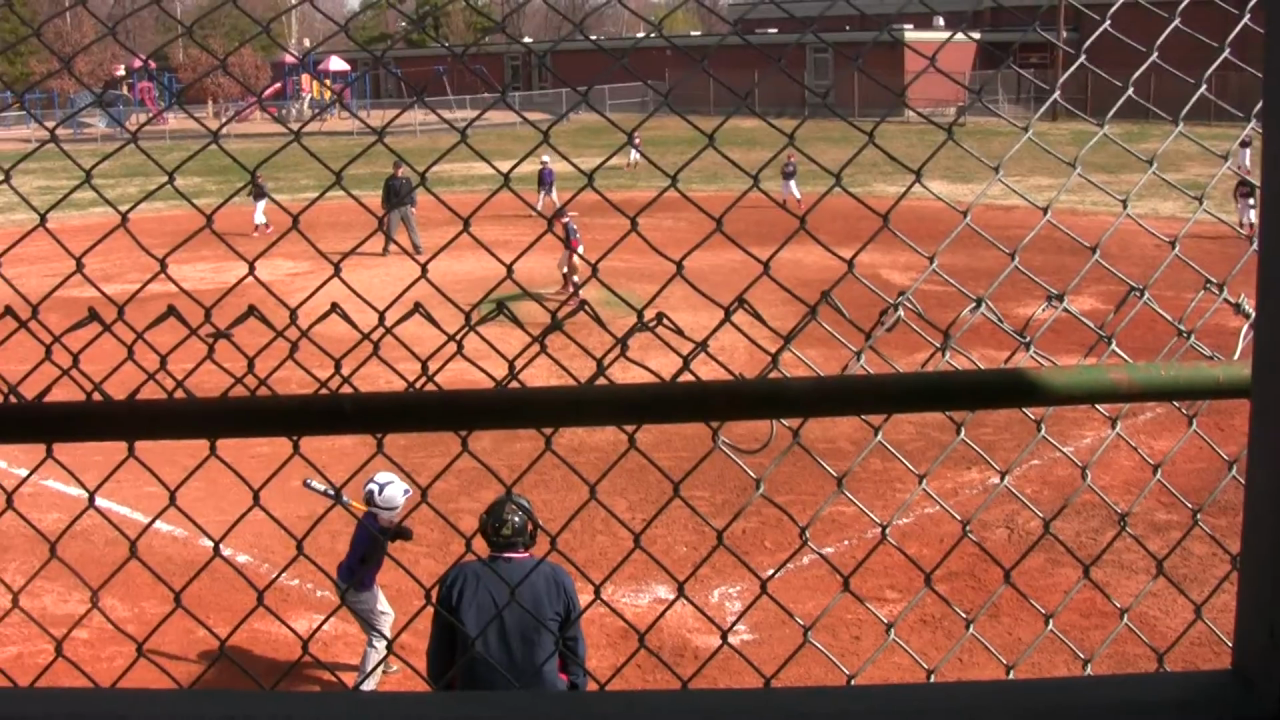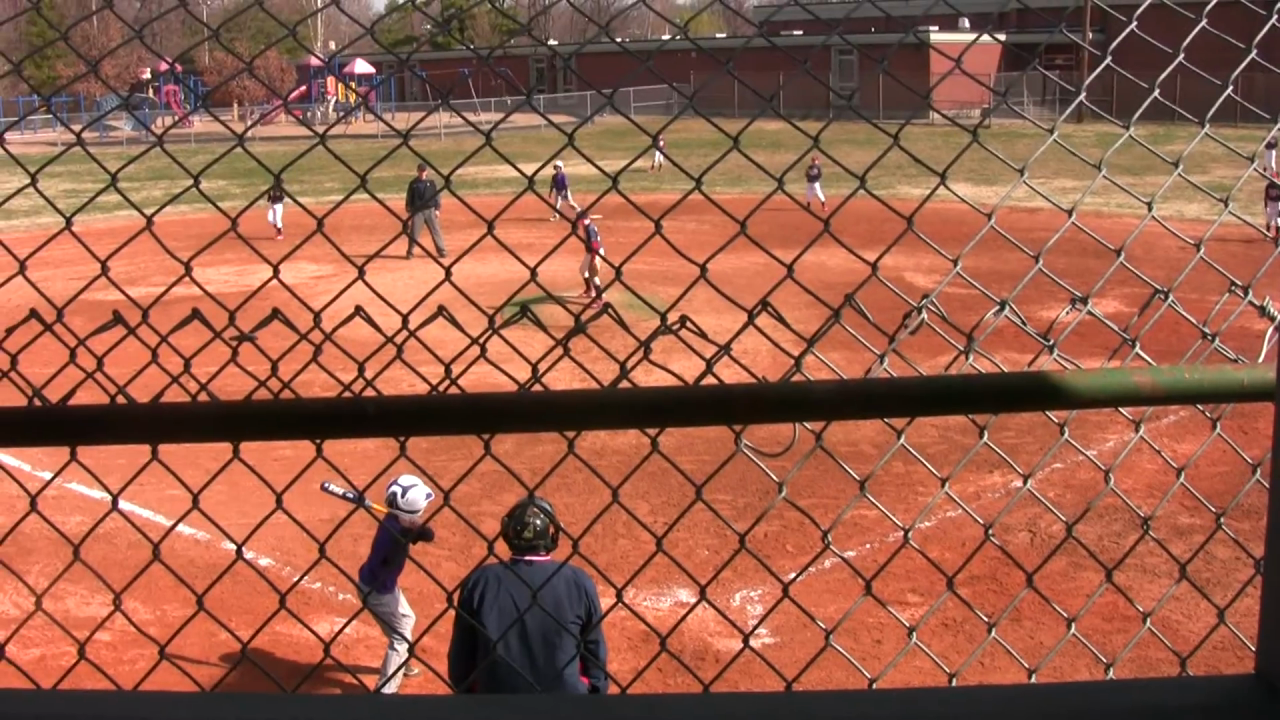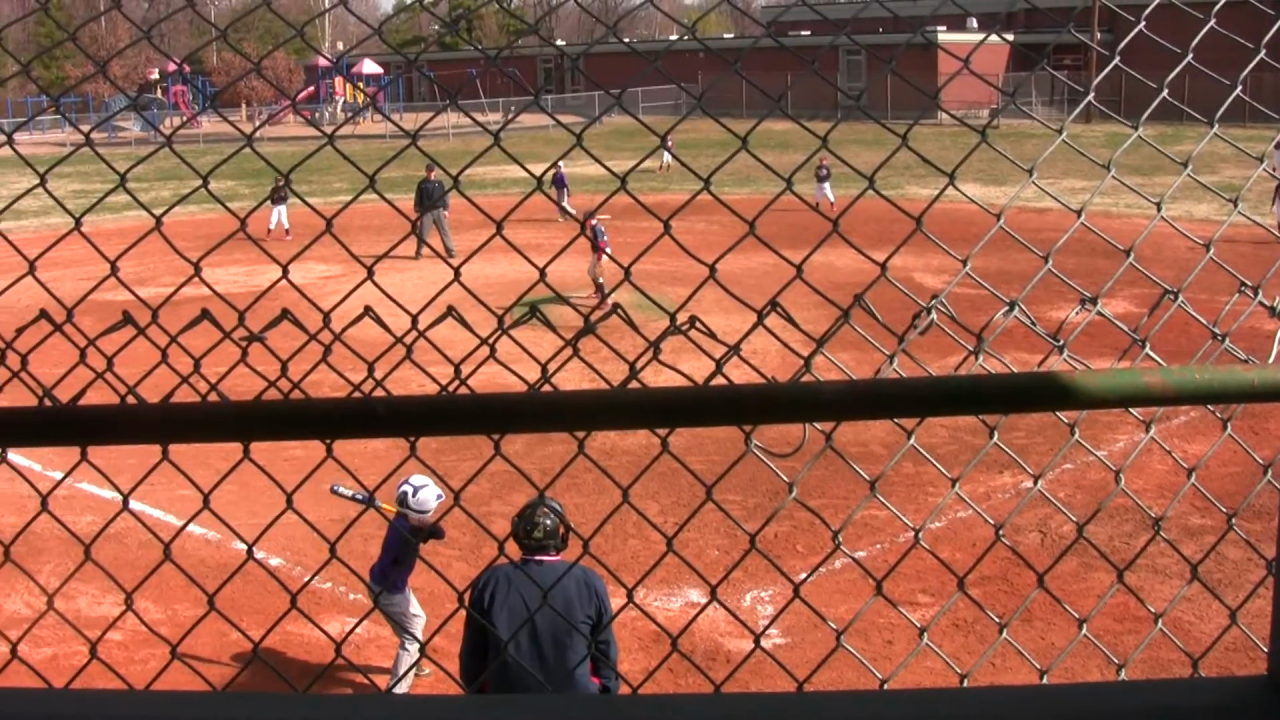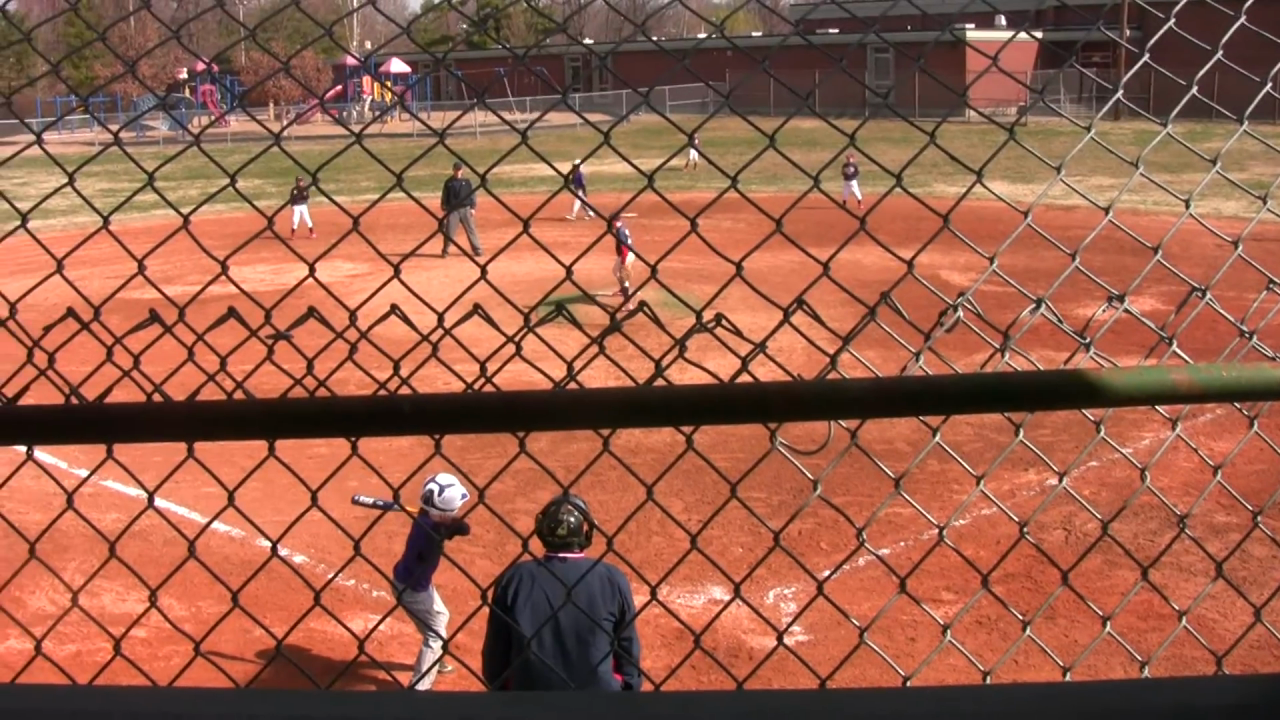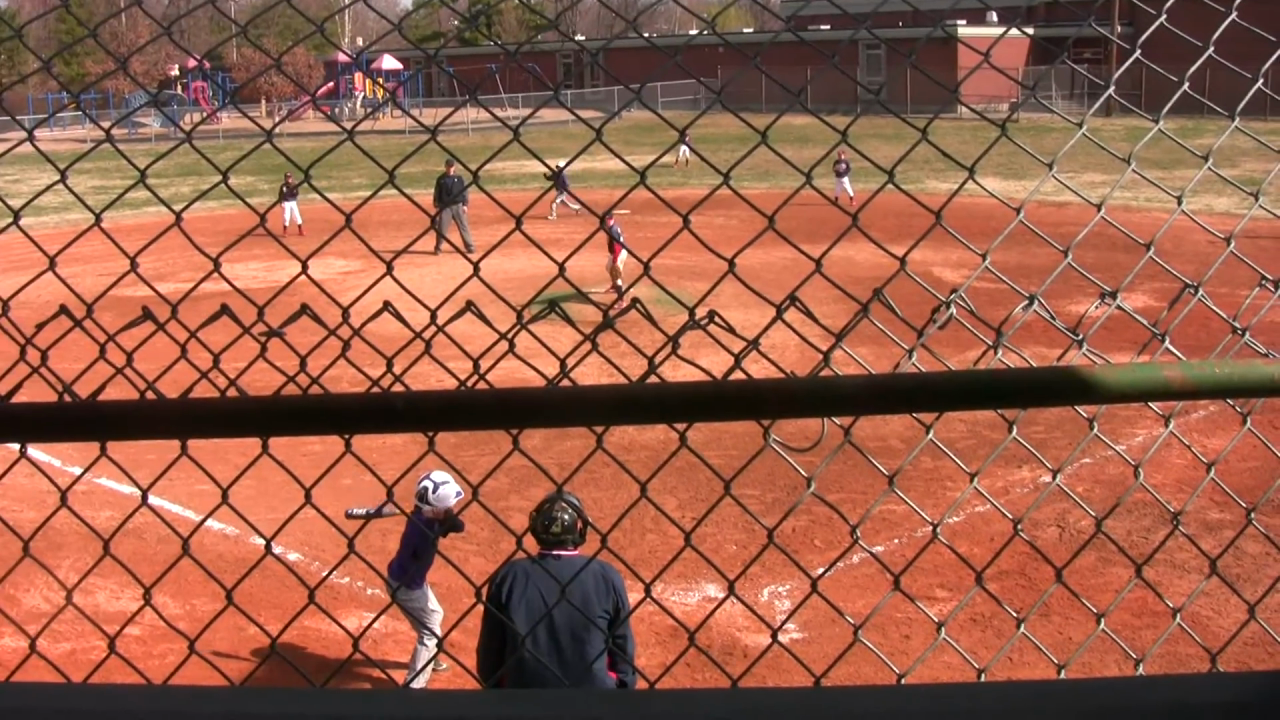
dt=0.2s
person 1, frame 1
left shoulder: (379, 519)
right shoulder: (371, 526)
left elbow: (408, 535)
left wrist: (396, 526)
right wrist: (387, 529)
left hip: (362, 580)
right hip: (355, 586)
left knee: (386, 617)
right knee: (380, 633)
left ankle: (377, 660)
right ankle: (365, 687)
person 1, frame 2
left shoulder: (399, 521)
right shoulder: (393, 528)
left elbow: (429, 536)
left wrist: (418, 527)
right wrist: (409, 529)
left hip: (384, 583)
right hip: (377, 588)
left knee: (407, 620)
right knee: (401, 635)
left ankle: (399, 664)
right ankle: (385, 689)
person 1, frame 3
left shoulder: (409, 521)
right shoulder: (403, 528)
left elbow: (440, 534)
left wrist: (428, 525)
right wrist: (418, 527)
left hip: (395, 583)
right hip: (388, 588)
left knee: (418, 620)
right knee: (412, 636)
left ankle: (411, 663)
right ankle: (396, 690)
person 1, frame 4
left shoulder: (434, 519)
right shoulder: (427, 524)
left elbow: (465, 529)
left wrist: (452, 520)
right wrist: (440, 523)
left hip: (418, 581)
right hip: (411, 586)
left knee: (441, 617)
right knee: (436, 633)
left ankle: (433, 660)
right ankle: (419, 686)
person 1, frame 5
left shoulder: (430, 517)
right shoulder: (422, 522)
left elbow: (459, 526)
left wrist: (446, 515)
right wrist: (434, 518)
left hip: (412, 579)
right hip: (406, 584)
left knee: (435, 615)
right knee: (430, 631)
left ankle: (428, 658)
right ankle: (414, 685)
person 2, frame 1
left shoulder: (458, 579)
right shoulder: (556, 579)
left elbow: (439, 654)
right elbow: (574, 650)
left wrist: (443, 691)
right wrist: (576, 688)
person 2, frame 2
left shoulder: (479, 582)
right shoulder: (578, 582)
left elbow: (460, 656)
right elbow: (594, 654)
left wrist: (464, 693)
right wrist: (597, 691)
person 2, frame 3
left shoulder: (490, 582)
right shoulder: (588, 582)
left elbow: (472, 656)
right elbow: (606, 653)
left wrist: (476, 694)
right wrist: (608, 691)
person 2, frame 4
left shoulder: (513, 579)
right shoulder: (611, 579)
left elbow: (495, 653)
right elbow: (628, 650)
left wrist: (499, 690)
right wrist: (630, 688)
person 2, frame 5
left shoulder: (508, 577)
right shoulder: (606, 577)
left elbow: (490, 650)
right elbow: (622, 648)
left wrist: (493, 688)
right wrist: (625, 686)
left hip: (524, 690)
right hip: (592, 689)
